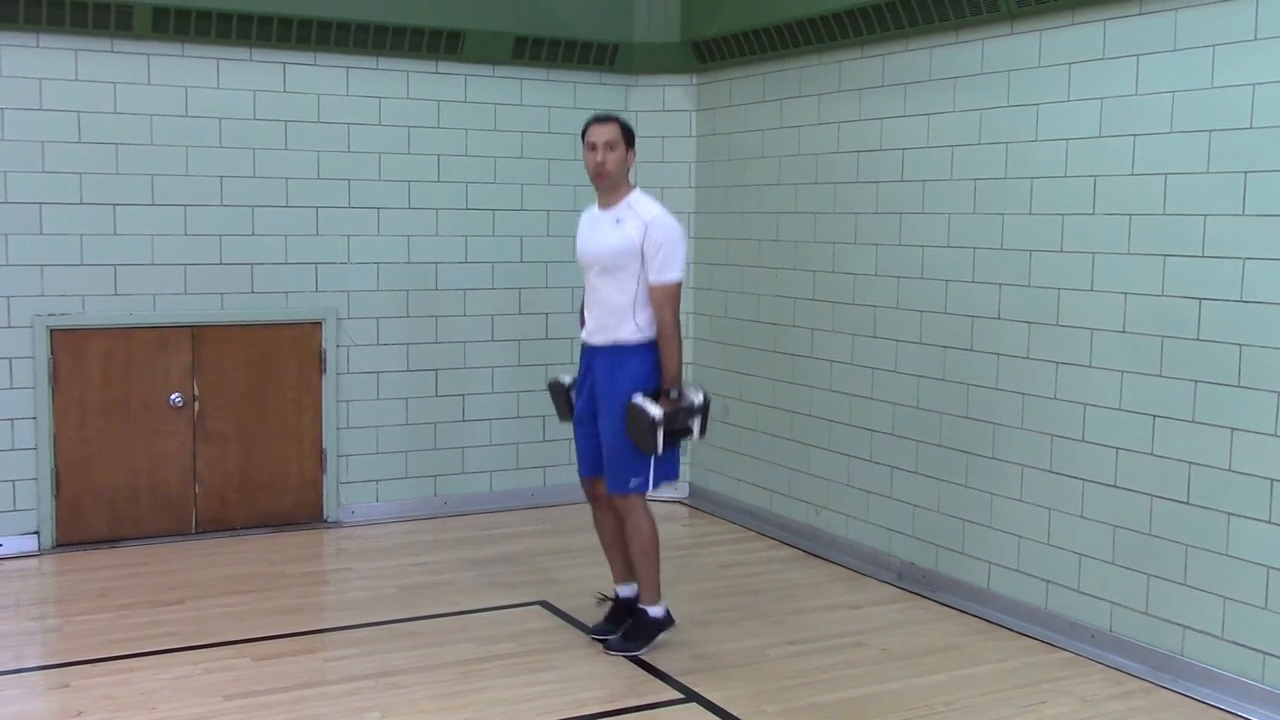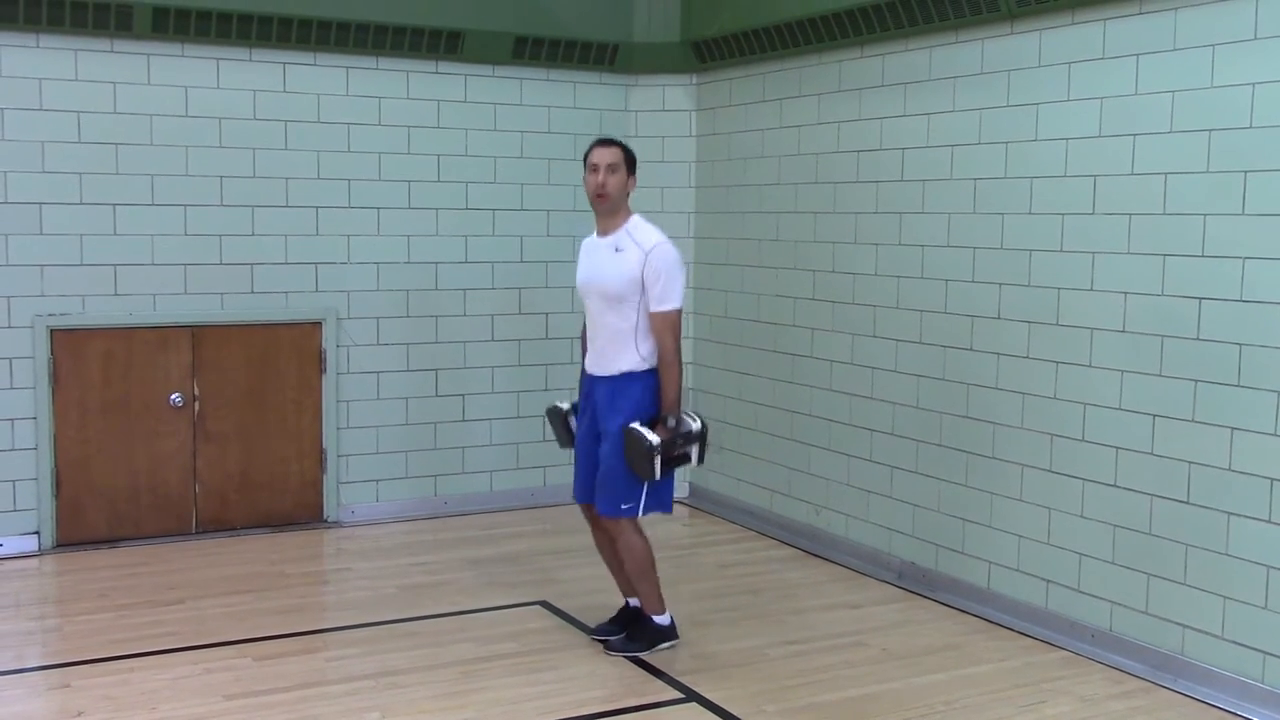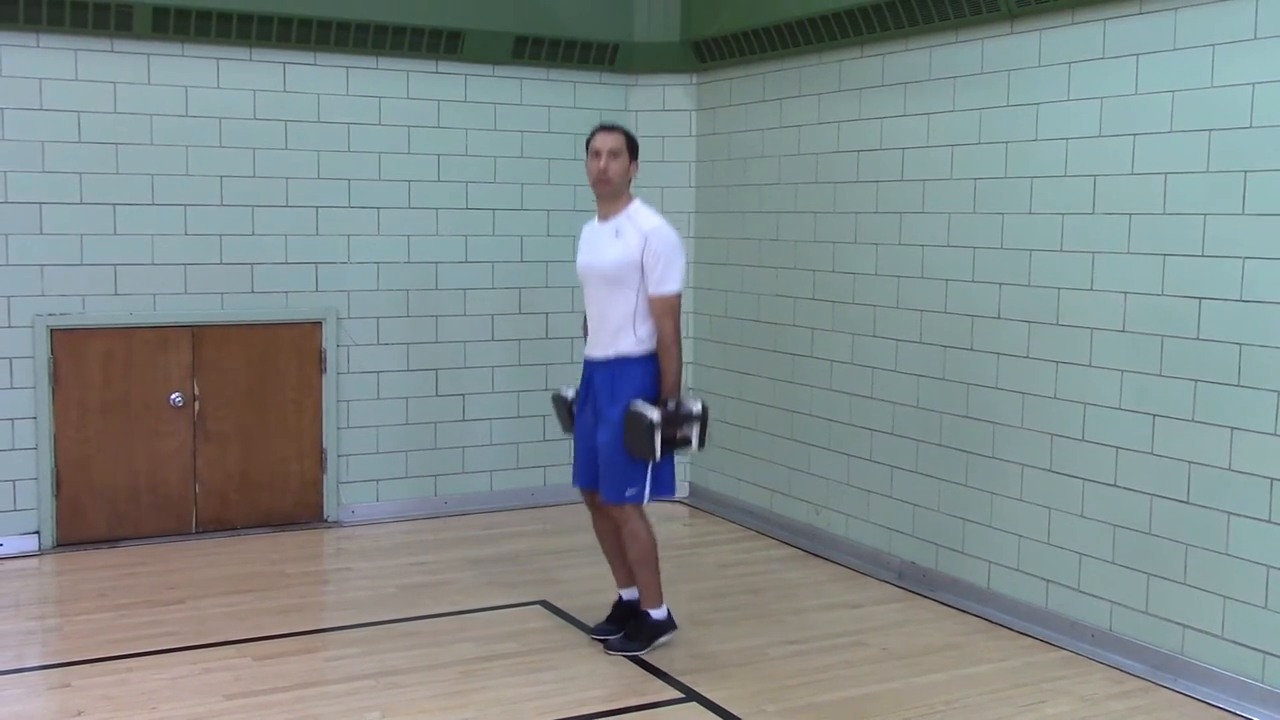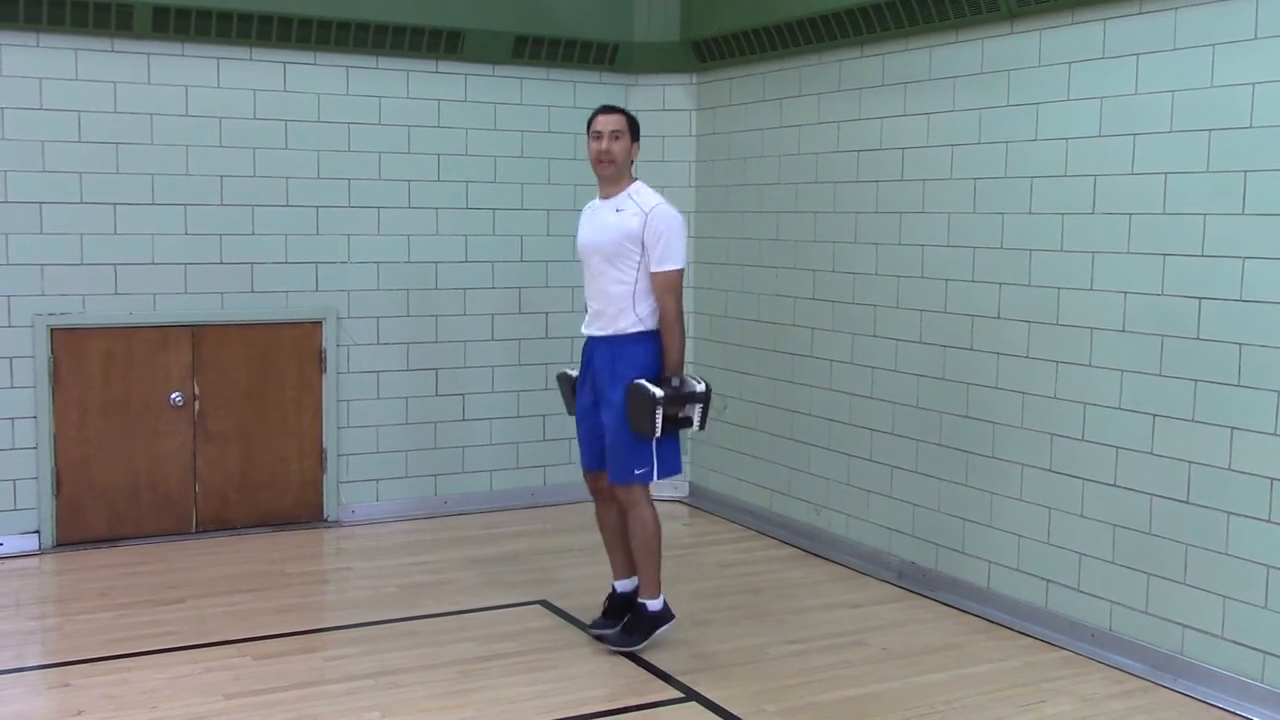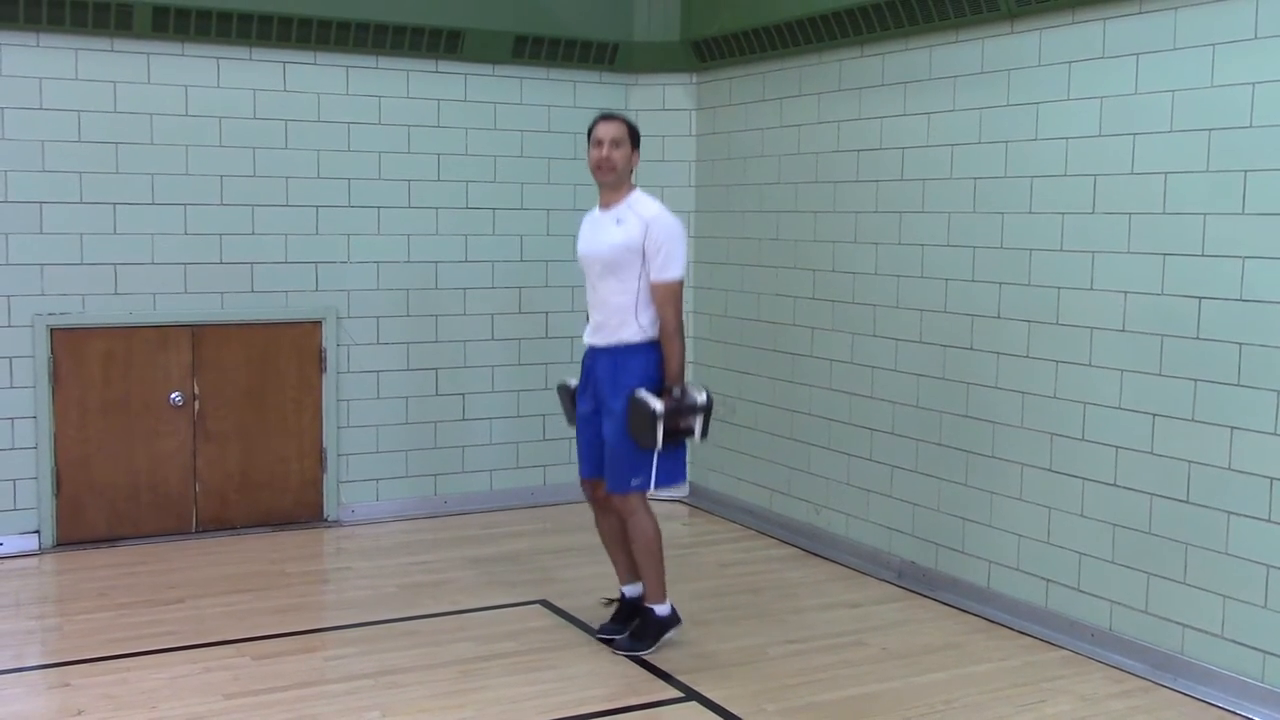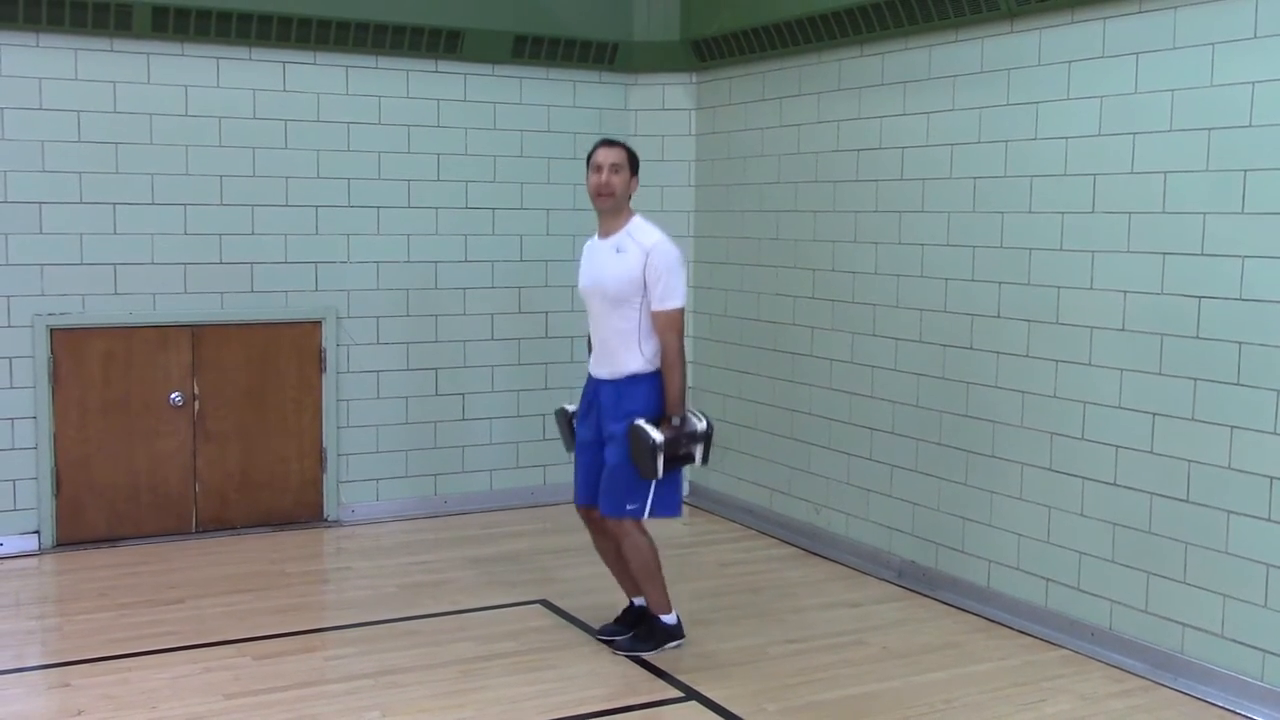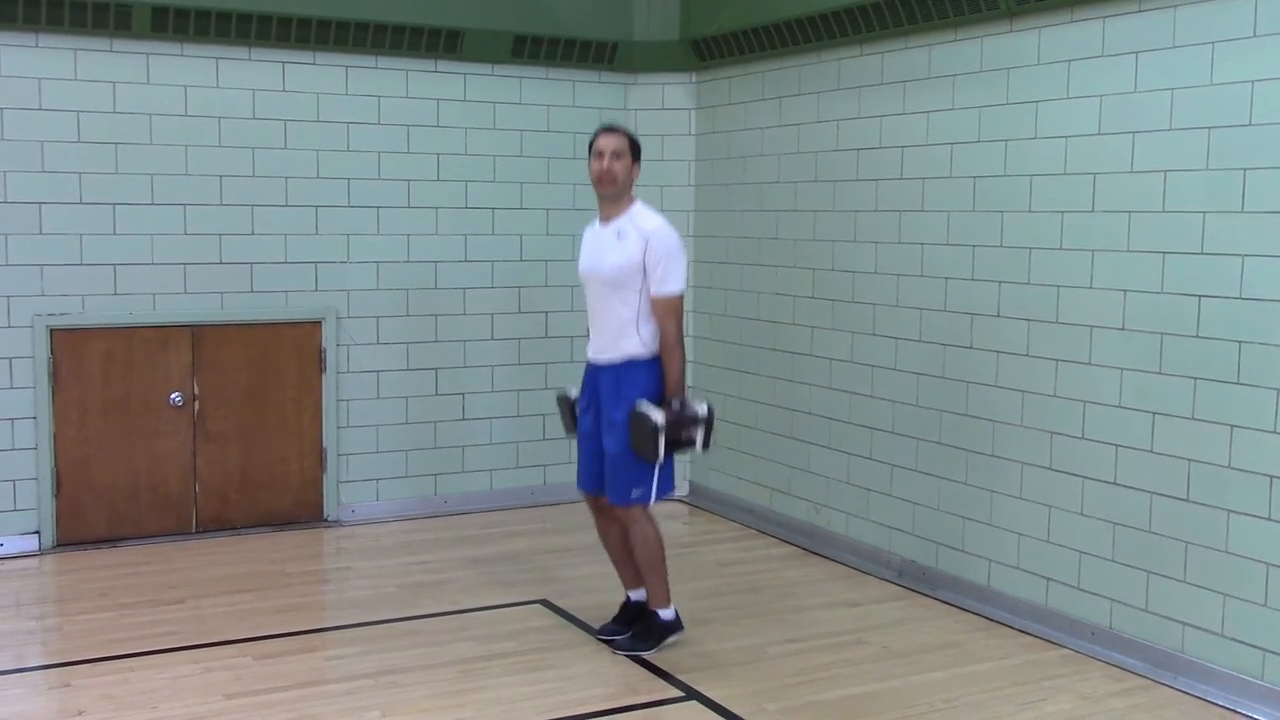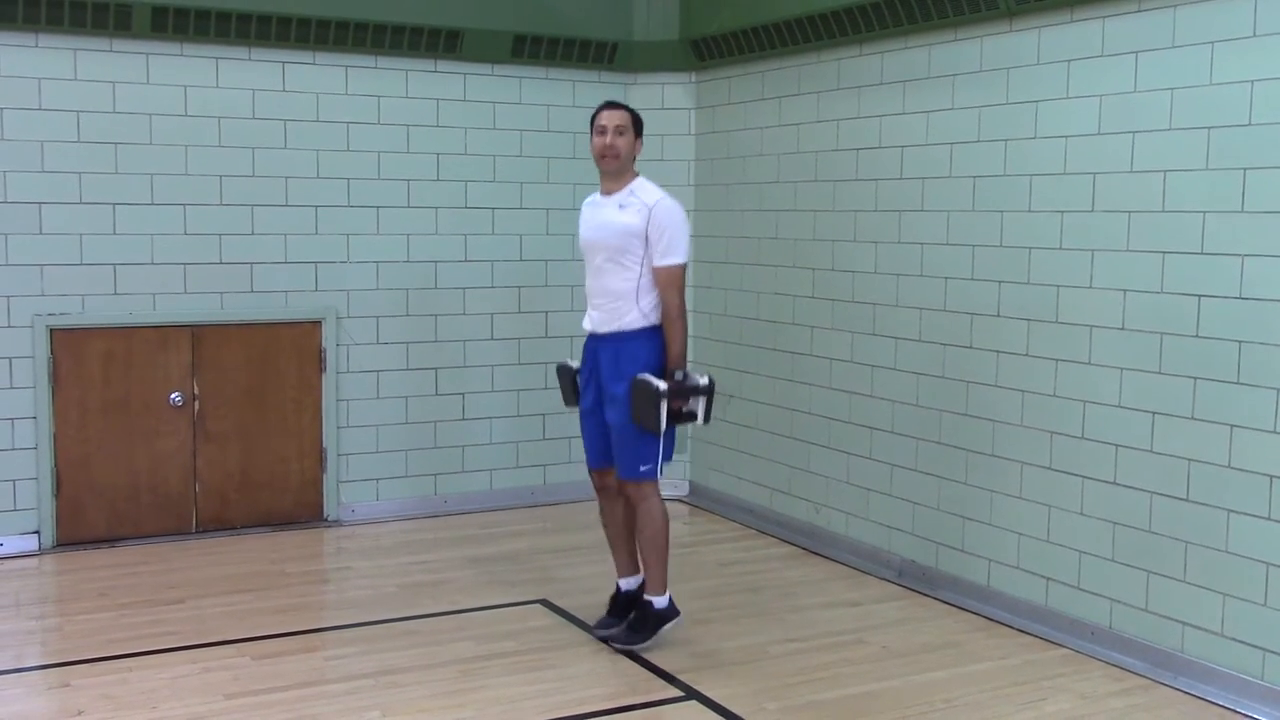
dt=0.1s
person 1, frame 1
left shoulder: (653, 222)
right shoulder: (587, 220)
left elbow: (667, 314)
left wrist: (670, 392)
left hip: (634, 367)
right hip: (594, 364)
left knee: (626, 494)
right knee: (597, 487)
left ankle: (653, 612)
right ankle: (627, 596)
person 1, frame 2
left shoulder: (653, 249)
right shoulder: (589, 246)
left elbow: (667, 342)
left wrist: (670, 419)
left hip: (633, 391)
right hip: (595, 388)
left knee: (618, 517)
right knee: (594, 510)
left ankle: (658, 620)
right ankle: (634, 607)
person 1, frame 3
left shoulder: (653, 232)
right shoulder: (590, 232)
left elbow: (666, 324)
left wrist: (668, 400)
left hip: (633, 376)
right hip: (595, 373)
left knee: (623, 504)
right knee: (596, 497)
left ankle: (655, 614)
right ankle: (629, 598)
person 1, frame 4
left shoulder: (654, 211)
right shoulder: (590, 212)
left elbow: (669, 304)
left wrist: (671, 380)
left hip: (635, 356)
right hip: (595, 354)
left knee: (629, 488)
right knee: (600, 482)
left ankle: (652, 605)
right ankle: (624, 591)
person 1, frame 5
left shoulder: (654, 221)
right shoulder: (590, 221)
left elbow: (669, 313)
left wrist: (672, 391)
left hip: (637, 368)
right hip: (596, 365)
left knee: (627, 496)
right knee: (597, 491)
left ankle: (659, 610)
right ankle: (632, 596)
person 1, frame 6
left shoulder: (654, 249)
right shoulder: (591, 248)
left elbow: (671, 341)
left wrist: (674, 418)
left hip: (637, 394)
right hip: (598, 390)
left knee: (621, 518)
right knee: (592, 512)
left ankle: (665, 620)
right ankle: (638, 605)
person 1, frame 7
left shoulder: (654, 233)
right shoulder: (592, 233)
left elbow: (669, 324)
left wrist: (672, 401)
left hip: (637, 378)
right hip: (597, 375)
left knee: (630, 506)
right knee: (600, 500)
left ankle: (664, 614)
right ankle: (637, 599)
person 1, frame 8
left shoulder: (657, 206)
right shoulder: (590, 207)
left elbow: (672, 298)
left wrist: (674, 372)
left hip: (638, 351)
right hip: (596, 350)
left knee: (637, 482)
right knee: (605, 478)
left ankle: (658, 601)
right ankle: (628, 589)
